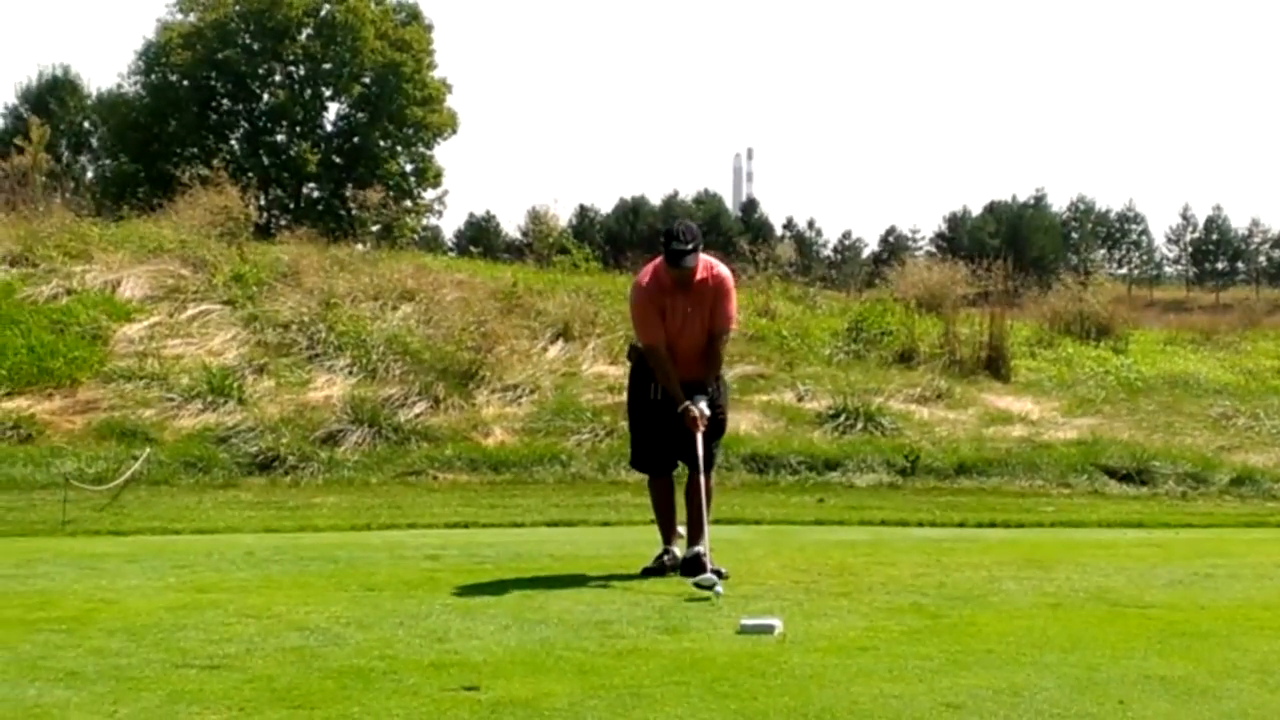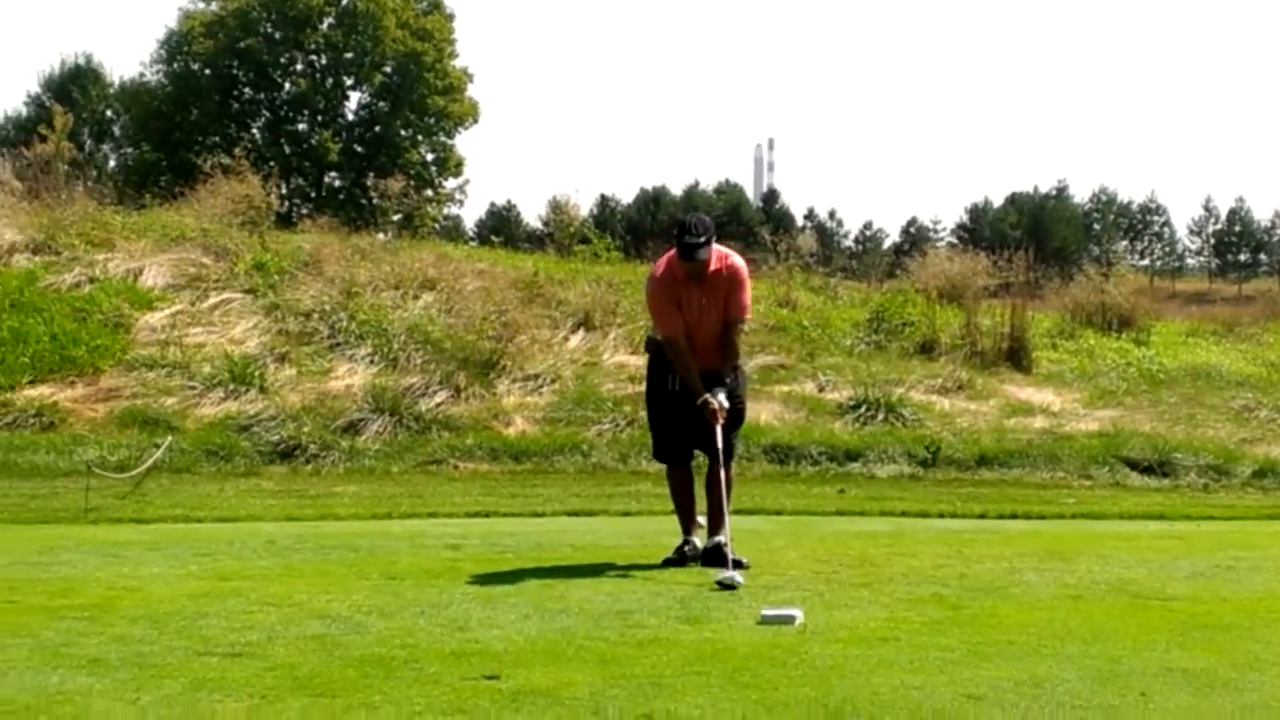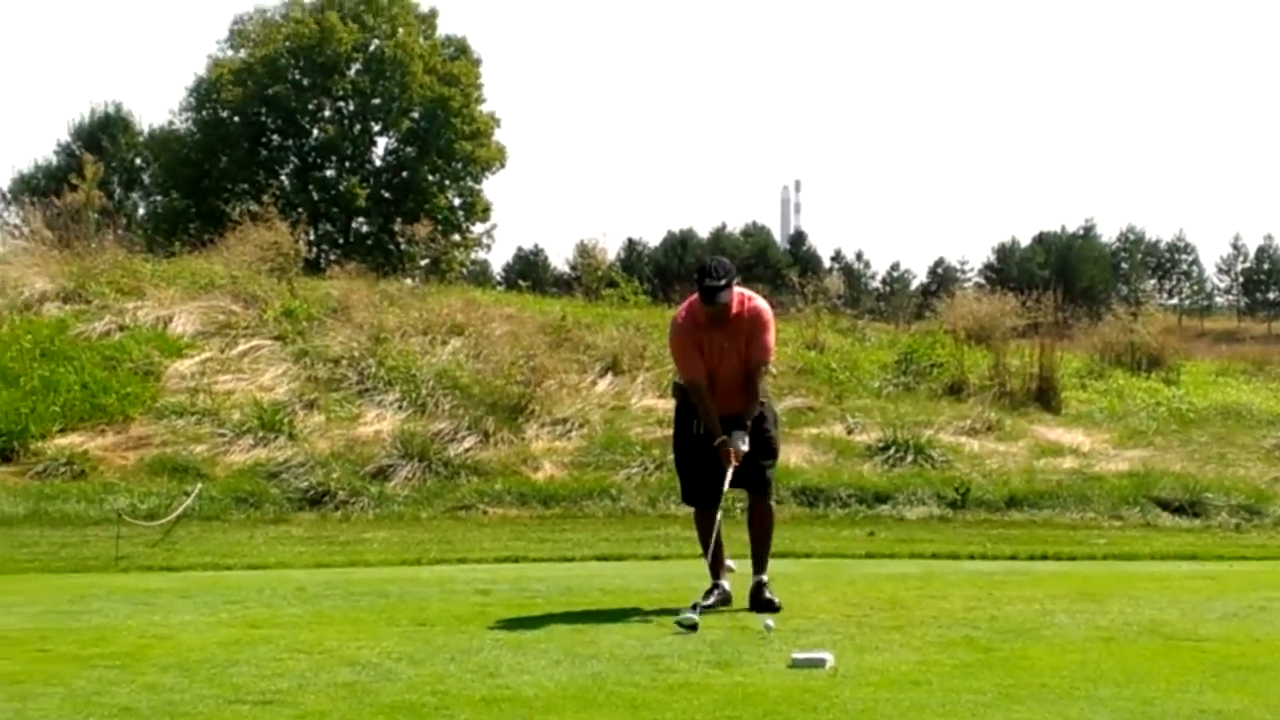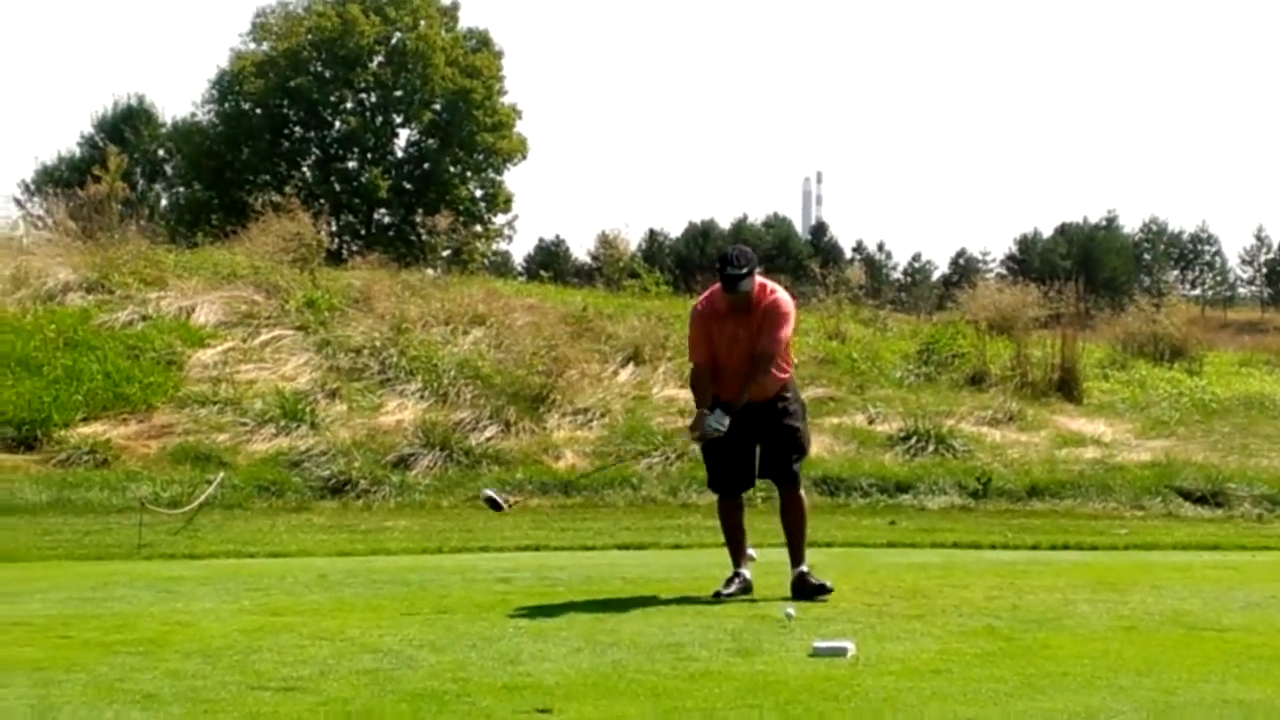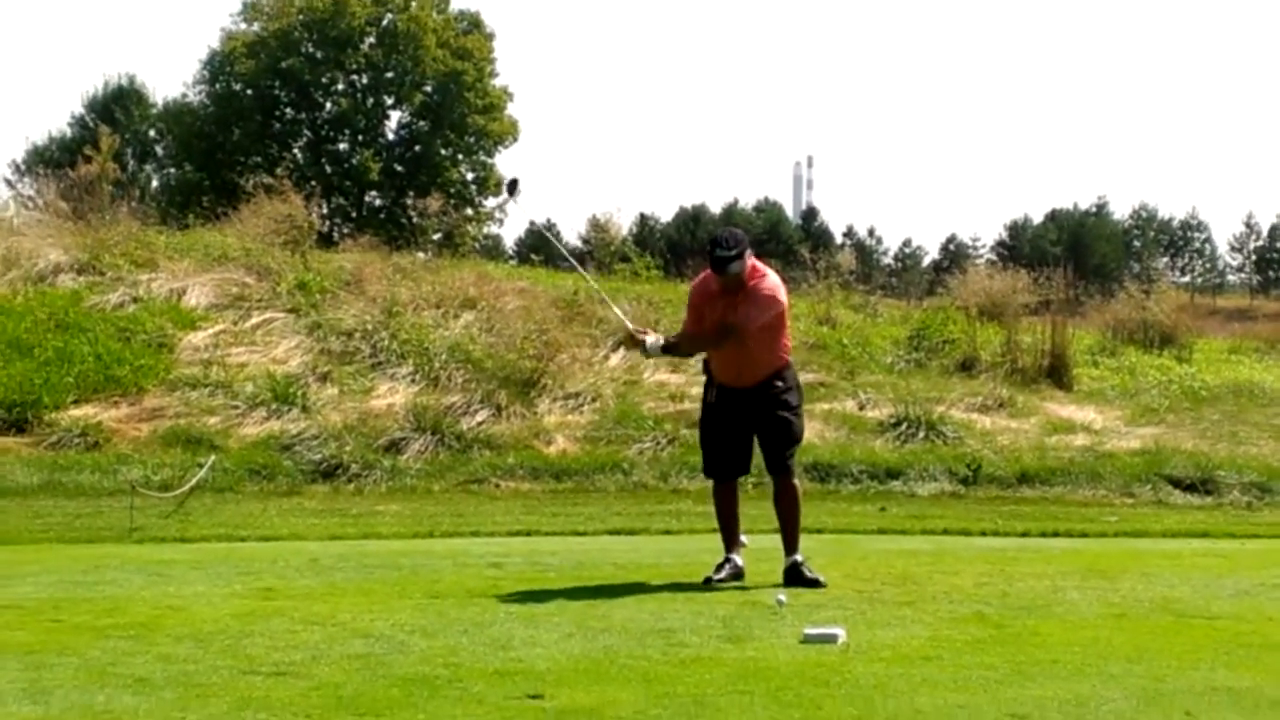
dt=0.2s
person 1, frame 1
left shoulder: (720, 278)
right shoulder: (645, 286)
left elbow: (717, 341)
right elbow: (655, 353)
left wrist: (702, 395)
right wrist: (681, 404)
left hip: (704, 379)
right hip: (655, 380)
left knee: (702, 466)
right knee: (658, 467)
left ankle: (696, 550)
right ankle: (669, 549)
person 1, frame 2
left shoulder: (734, 268)
right shoulder: (660, 279)
left elbow: (732, 332)
right elbow: (676, 346)
left wrist: (721, 387)
right wrist: (701, 397)
left hip: (722, 369)
right hip: (673, 371)
left knee: (722, 456)
right knee: (676, 457)
left ankle: (716, 541)
right ankle: (689, 540)
person 1, frame 3
left shoulder: (757, 311)
right shoulder: (683, 323)
left elbow: (755, 374)
right elbow: (697, 388)
left wrist: (742, 429)
right wrist: (719, 439)
left hip: (749, 410)
right hip: (700, 414)
left knee: (761, 492)
right knee: (704, 501)
left ankle: (760, 582)
right ankle: (718, 584)
person 1, frame 4
left shoulder: (778, 302)
right shoulder: (703, 310)
left elbow: (761, 364)
right elbow: (701, 370)
left wrist: (728, 414)
right wrist: (705, 412)
left hip: (776, 398)
right hip: (721, 404)
left knee: (790, 483)
right knee: (729, 490)
left ankle: (800, 572)
right ankle: (740, 572)
person 1, frame 5
left shoulder: (767, 288)
right shoulder: (702, 288)
left elbow: (723, 337)
right elbow: (690, 337)
left wrist: (662, 345)
right wrist: (659, 341)
left hip: (772, 385)
right hip: (723, 388)
left knee: (783, 471)
right knee: (723, 475)
left ankle: (794, 561)
right ankle: (732, 558)
